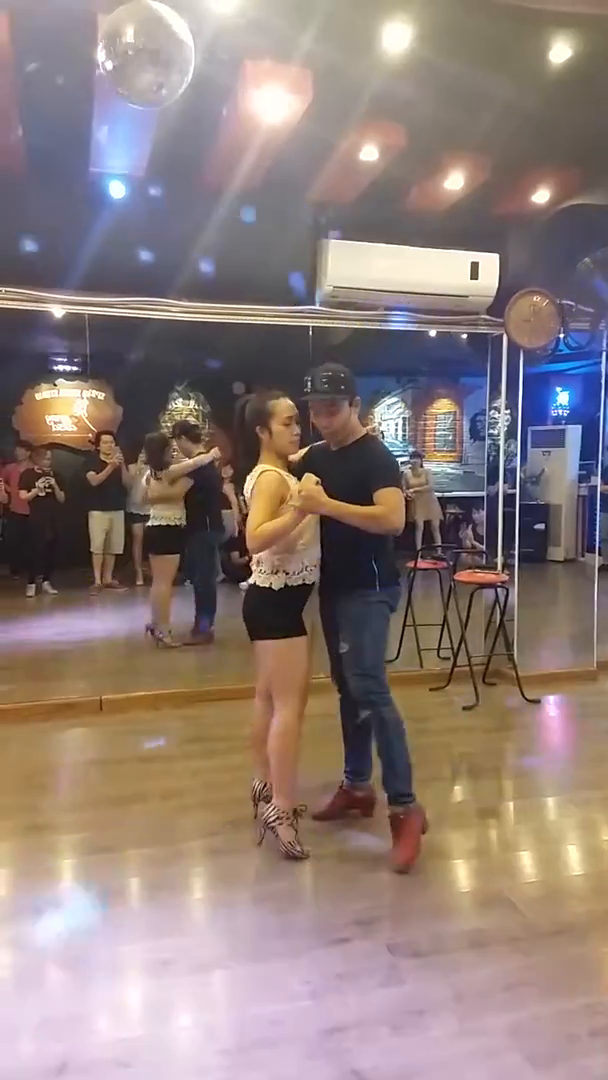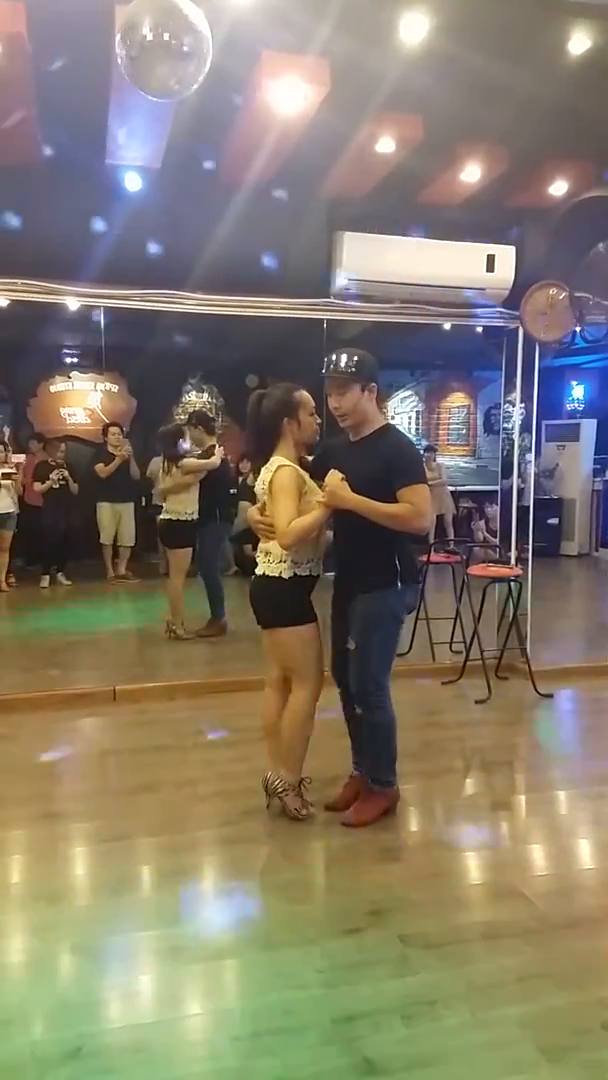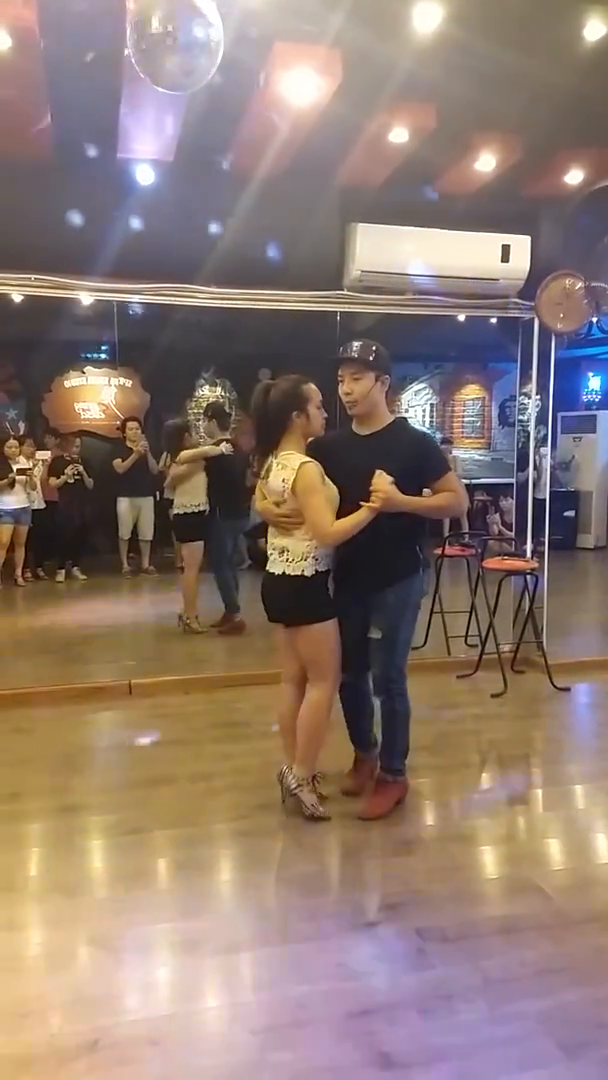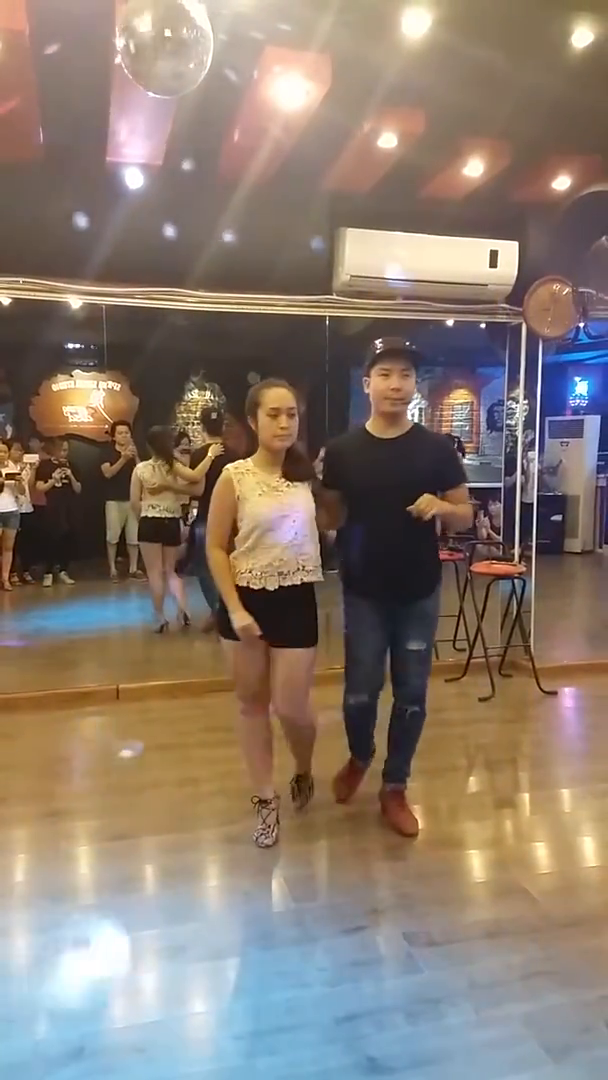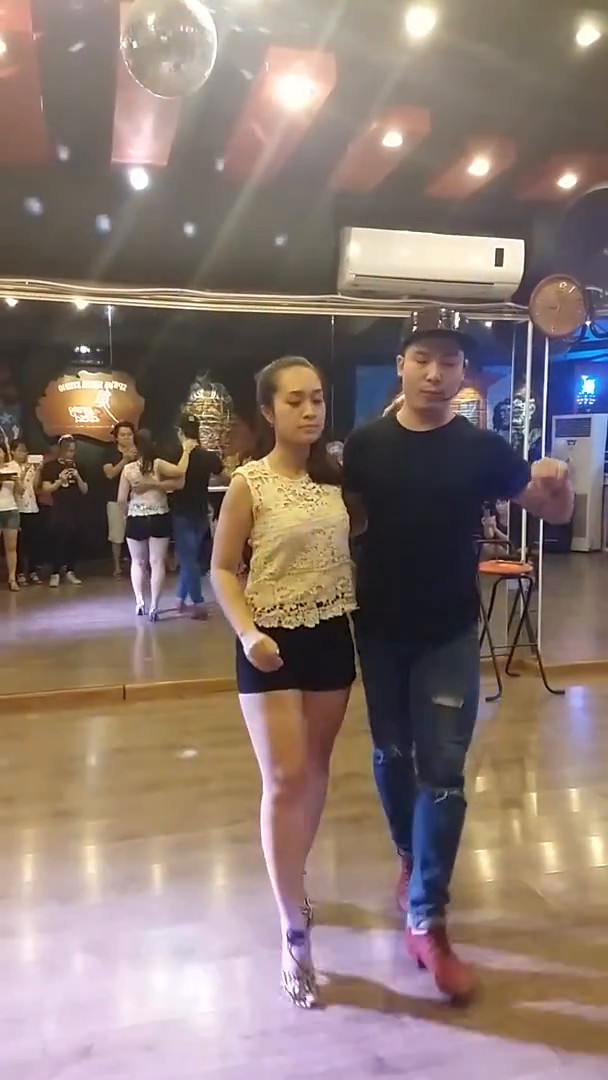
dt=1s
person 1, frame 1
left shoulder: (375, 457)
right shoulder: (315, 458)
left elbow: (393, 519)
left wrist: (326, 504)
left hip: (370, 588)
right hip: (334, 587)
left knee: (369, 691)
right knee: (346, 687)
left ankle: (405, 808)
right ankle: (357, 784)
person 1, frame 2
left shoulder: (398, 450)
right shoulder: (335, 451)
left elbow: (420, 518)
left wrist: (352, 500)
right wrist: (258, 512)
left hip: (387, 585)
right hip: (349, 580)
left knee: (367, 684)
right knee: (345, 678)
left ankle: (383, 787)
right ankle: (362, 772)
person 1, frame 3
left shoulder: (413, 443)
right shoulder: (330, 446)
left elbow: (457, 501)
left wrist: (401, 502)
right wrist: (267, 507)
left hip: (397, 579)
right hip: (348, 576)
left knee: (388, 677)
right knee: (348, 672)
left ankle: (393, 775)
right ankle: (365, 754)
person 1, frame 4
left shoulder: (436, 449)
right shoulder: (342, 451)
left elbow: (465, 516)
right elbow: (333, 515)
left wrist: (440, 508)
left hip: (419, 592)
right hip: (363, 591)
left knee: (412, 695)
right knee: (360, 692)
left ankle: (395, 788)
right ankle: (359, 758)
person 1, frame 5
left shoulder: (482, 448)
right shoulder: (365, 444)
left elbow: (556, 510)
right elbow: (348, 518)
left wrist: (557, 484)
left hip: (450, 631)
right hip: (379, 626)
left knee: (443, 770)
right knee: (391, 754)
left ankle: (426, 920)
right ankle: (409, 854)
person 2, frame 1
left shoulder: (280, 473)
right shoulder: (269, 478)
right elbow: (254, 540)
right wrist: (300, 510)
left hip: (274, 597)
right hip: (276, 599)
left knee: (268, 695)
right knee: (290, 703)
left ankle: (264, 786)
right ankle: (280, 810)
person 2, frame 2
left shoulder: (280, 468)
right shoulder: (285, 472)
right elbow: (288, 535)
right wrist: (328, 504)
left hip: (273, 585)
right hip: (285, 587)
left knee: (278, 682)
right knee: (306, 684)
left ankle: (277, 774)
right ankle: (289, 781)
person 2, frame 3
left shoulder: (274, 462)
right shoulder: (307, 469)
left elbow: (261, 503)
right elbow: (329, 534)
right wrist: (373, 507)
left hip: (278, 579)
right hip: (303, 584)
left knee: (294, 679)
right knee: (323, 681)
left ankle: (291, 768)
right ankle: (302, 777)
person 2, frame 4
left shoulder: (306, 475)
right shoulder: (234, 477)
left elbow: (325, 526)
right elbow: (216, 548)
right wrist: (235, 608)
left hip: (296, 600)
right hip: (244, 600)
left knee: (291, 707)
right knee: (252, 704)
left ankle: (303, 773)
right ankle: (265, 799)
person 2, frame 5
left shoulder: (336, 477)
right shoulder: (249, 482)
left elbow: (357, 541)
right elbow: (222, 570)
right wrist: (247, 632)
left hip: (332, 637)
right hip: (272, 644)
left knee: (315, 766)
right knee: (284, 781)
left ankle: (293, 877)
right ankle: (294, 934)
